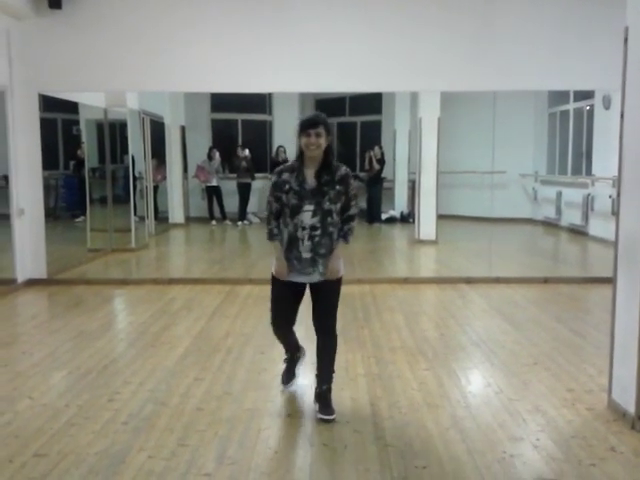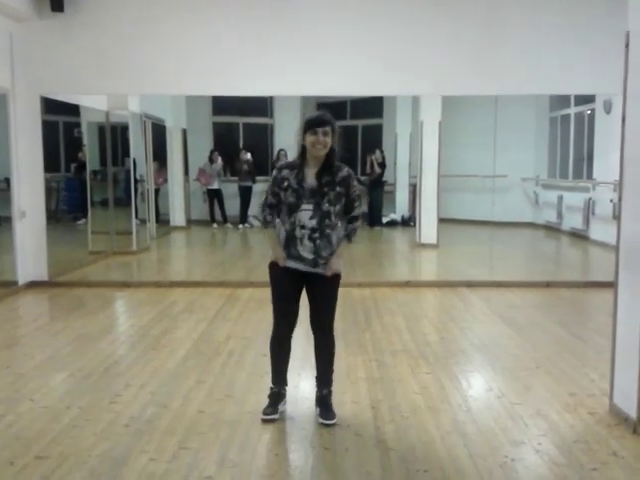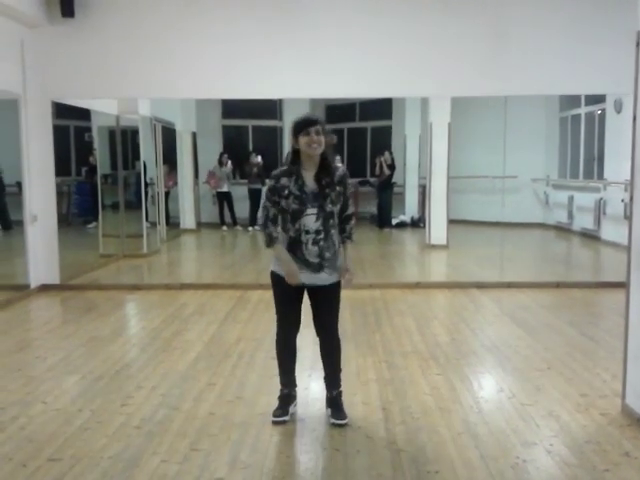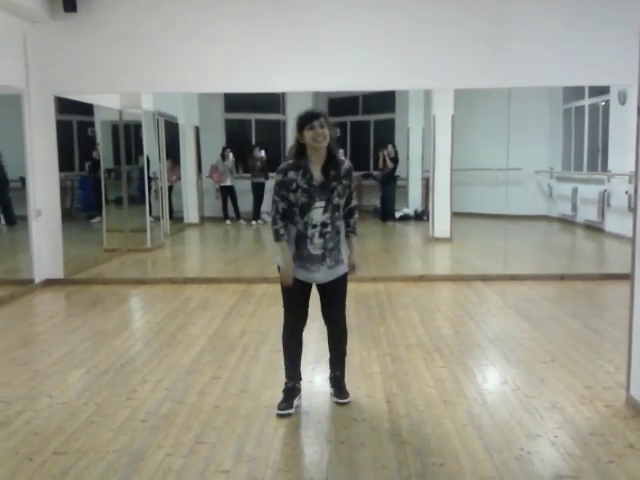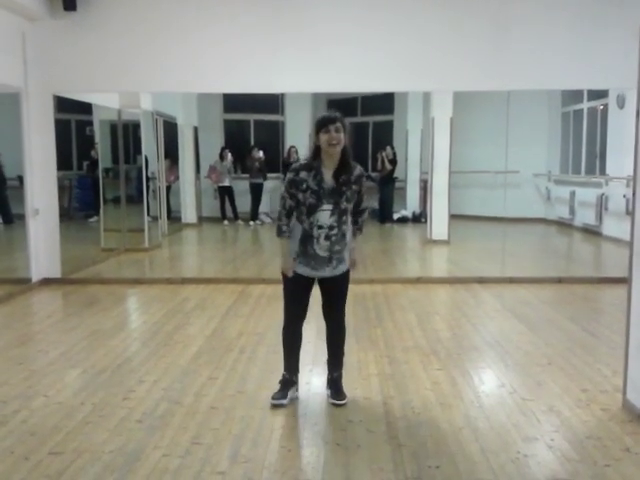
dt=0.3s
person 1, frame 1
left shoulder: (341, 175)
right shoulder: (283, 175)
left elbow: (349, 219)
right elbow: (273, 218)
left wrist: (336, 256)
right wrist: (279, 257)
left hip: (326, 266)
right hip: (289, 264)
left knee: (326, 328)
right knee: (280, 322)
left ankle: (324, 393)
right ankle: (294, 354)
person 1, frame 2
left shoulder: (343, 176)
right shoulder: (284, 171)
left elbow: (354, 217)
right elbow: (267, 208)
left wrist: (338, 254)
right wrist: (275, 244)
left hip: (325, 266)
right hip: (286, 262)
left knee: (323, 331)
right knee: (282, 328)
left ankle: (324, 397)
right ankle: (277, 393)
person 1, frame 3
left shoulder: (338, 176)
right shoulder: (280, 178)
left elbow: (347, 218)
right elbow: (268, 223)
left wrist: (345, 257)
right wrist: (286, 260)
left hip: (327, 269)
right hip: (288, 269)
left knee: (329, 332)
right knee: (286, 332)
left ankle: (334, 397)
right ankle: (287, 395)
person 1, frame 4
left shoulder: (344, 169)
right shoulder: (287, 172)
left elbow: (350, 213)
right elbow: (278, 218)
left wrist: (351, 251)
right wrist: (286, 260)
left hip: (334, 261)
right hip: (296, 262)
left knee: (336, 322)
right knee: (293, 324)
left ankle: (337, 379)
right ankle: (292, 388)
person 1, frame 5
left shoulder: (355, 174)
right shoulder: (299, 172)
left elbow: (359, 213)
right elbow: (284, 215)
left wrist: (353, 247)
right wrist: (285, 255)
left hip: (337, 262)
right hip: (299, 259)
left knee: (335, 321)
right knee: (293, 319)
left ankle: (334, 380)
right ankle: (289, 380)
